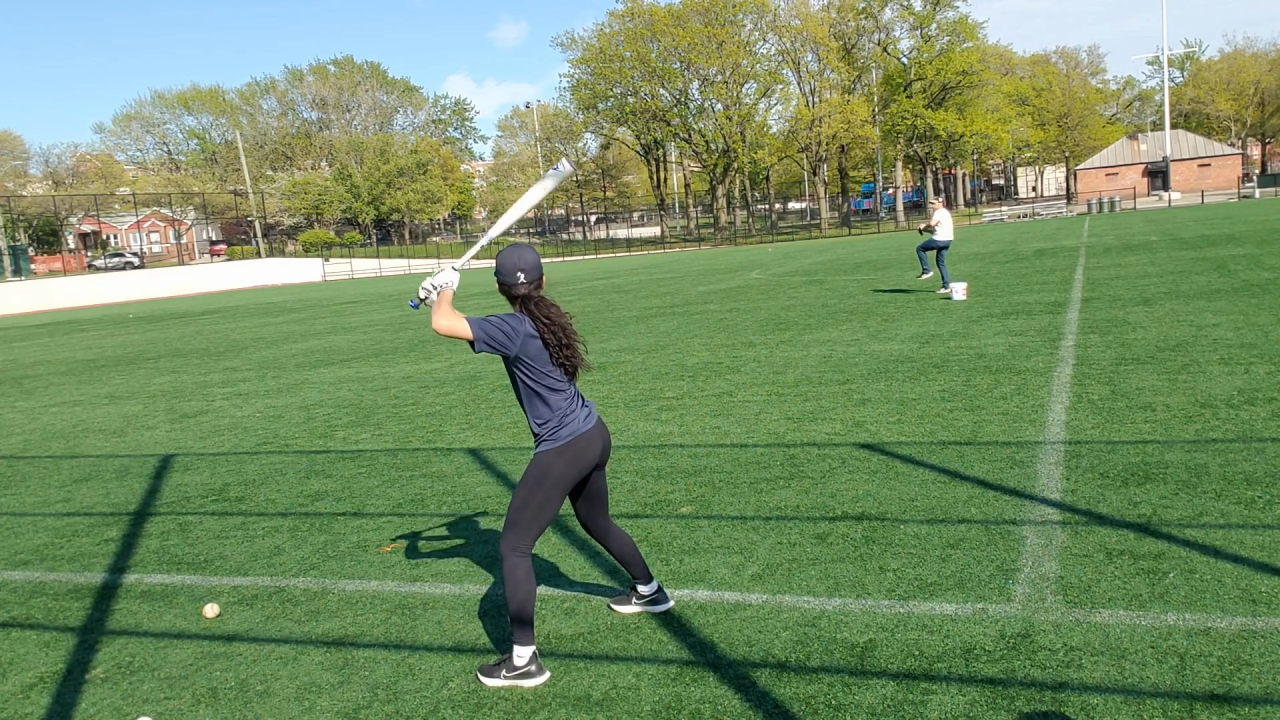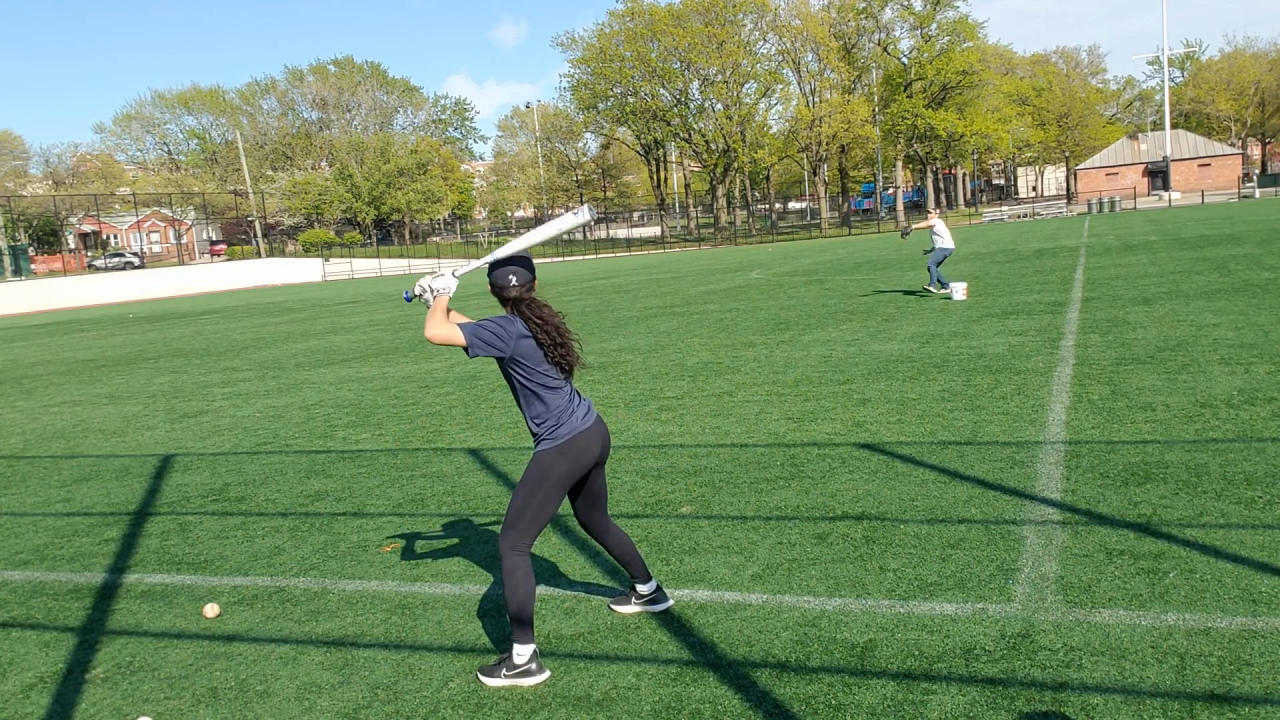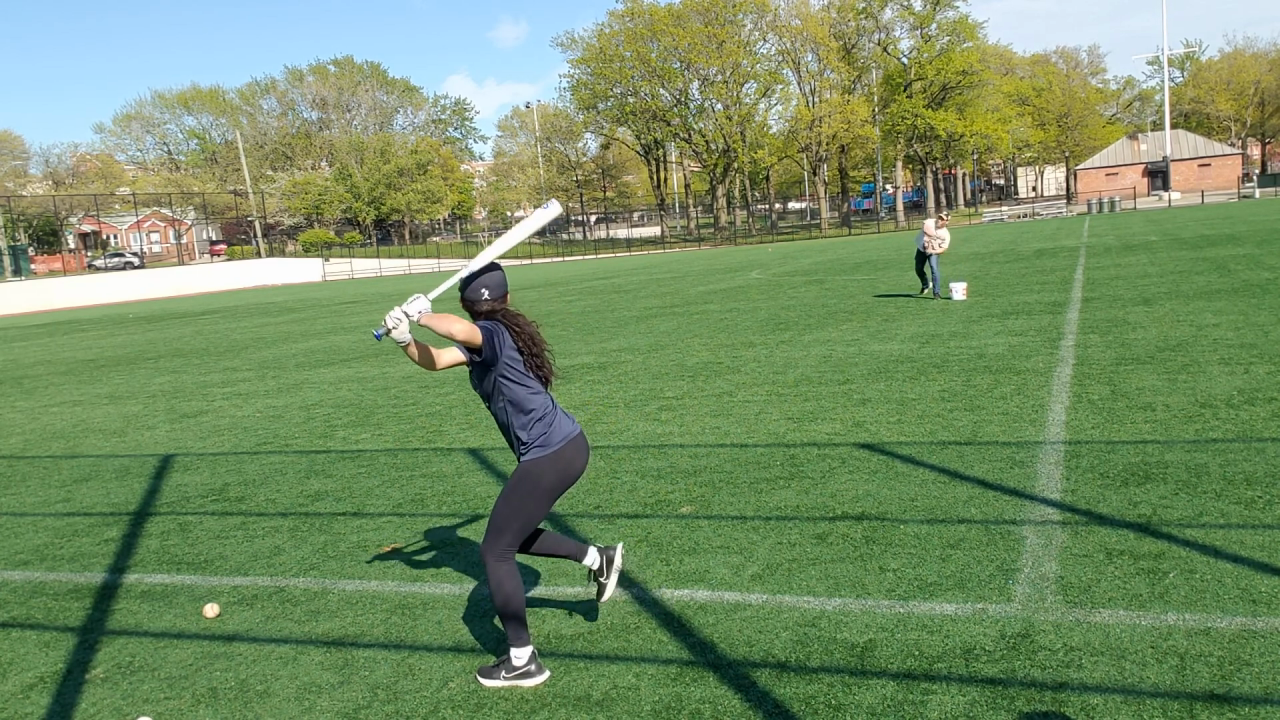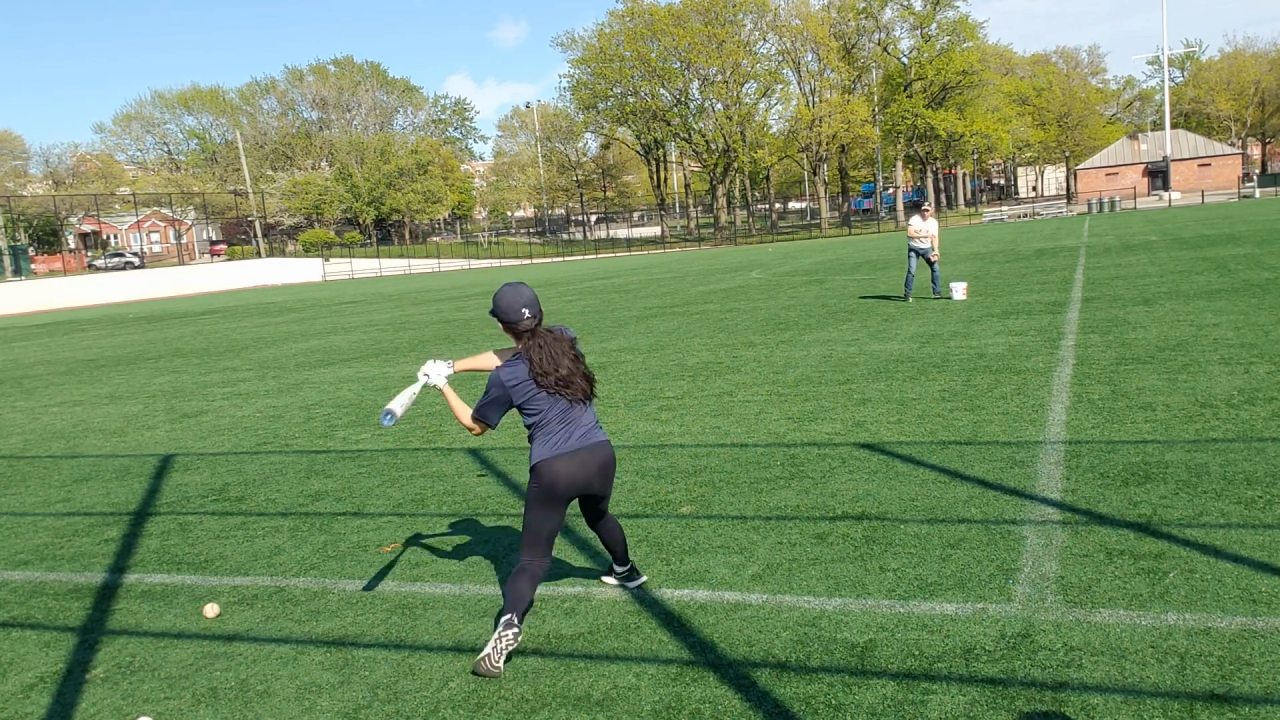
dt=0.5s
person 1, frame 1
left shoulder: (515, 328)
right shoulder: (545, 319)
left elbow: (443, 325)
right elbow: (480, 328)
left wrist: (446, 288)
right wrist: (442, 299)
left hip: (563, 450)
right hip: (593, 435)
left knee: (514, 546)
right knee: (597, 523)
left ankle: (524, 660)
right ankle: (650, 591)
person 1, frame 2
left shoulder: (508, 329)
right shoulder: (537, 320)
left elbow: (434, 333)
right elbow: (477, 330)
left wrist: (443, 293)
right wrist: (439, 300)
left hip: (563, 448)
right hip: (592, 434)
left knee: (512, 544)
right knee: (595, 520)
left ankle: (524, 659)
right ankle: (649, 590)
person 1, frame 3
left shoulder: (493, 332)
right shoulder: (492, 334)
left elbow: (464, 330)
right elbow: (433, 360)
left wrist: (422, 314)
right wrist: (404, 338)
left hip: (549, 458)
right hip: (567, 445)
left knee: (495, 553)
right knee: (518, 537)
left ankle: (522, 661)
right ankle: (598, 558)
person 1, frame 4
left shoulder: (506, 379)
right shoulder: (563, 338)
left elbow: (474, 426)
left wrist: (442, 384)
right wrist: (450, 367)
left hip: (553, 470)
right hip: (600, 455)
left knee: (534, 560)
right knee: (598, 515)
left ankle: (509, 624)
right ankle: (625, 571)
